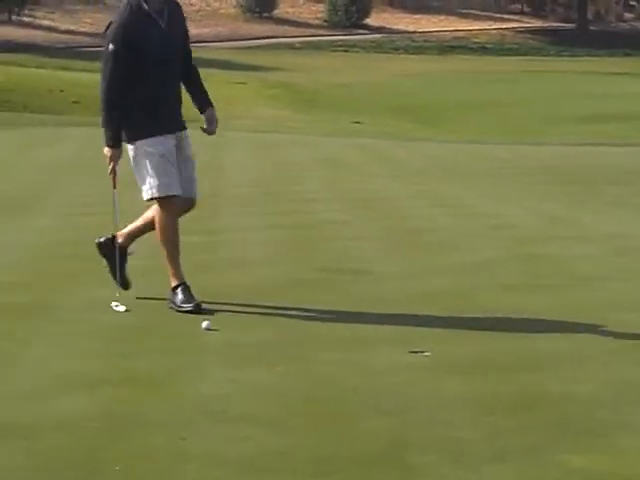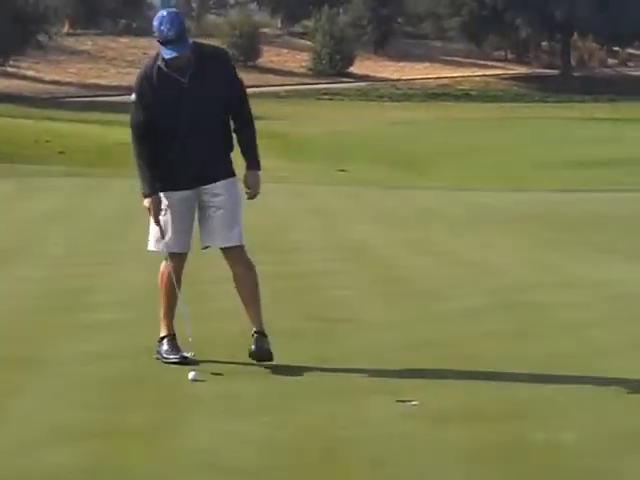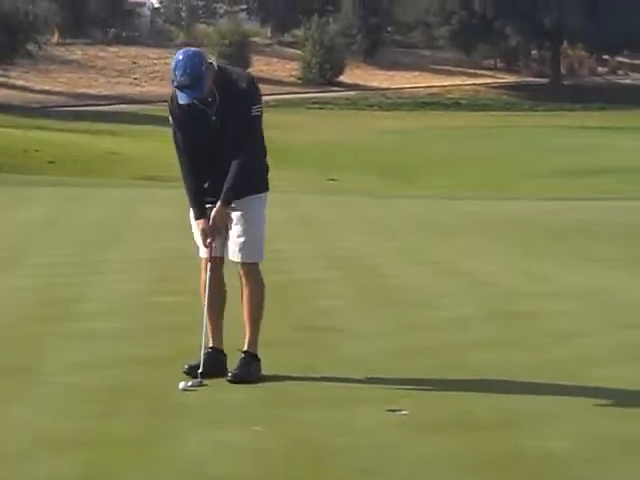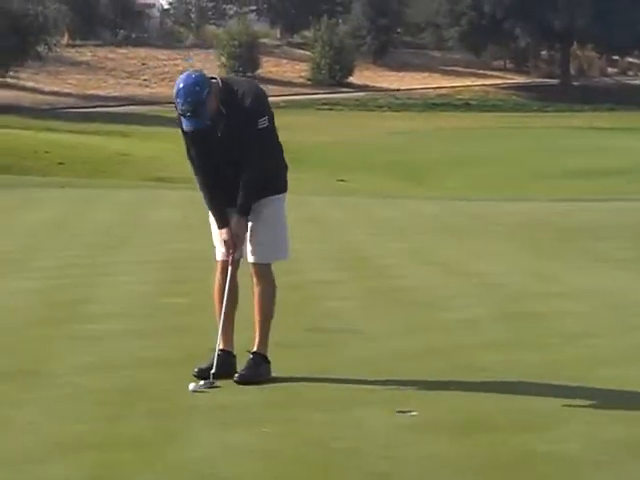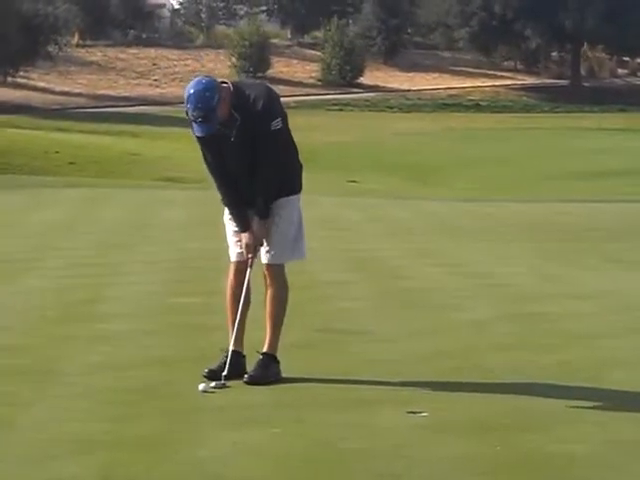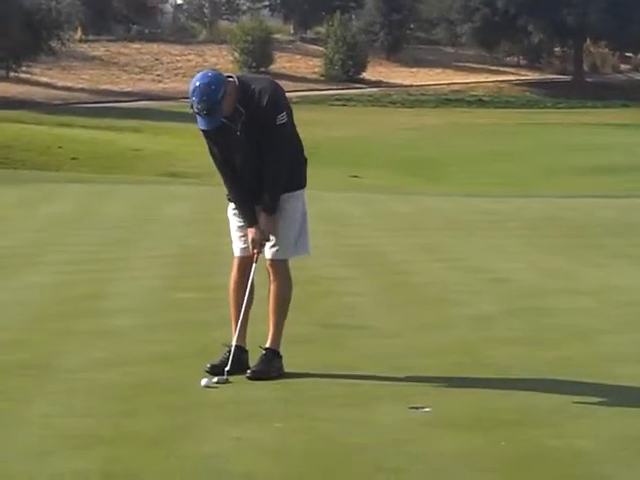
dt=0.5s
person 1, frame 1
right shoulder: (124, 26)
right elbow: (111, 88)
left wrist: (205, 105)
right wrist: (112, 141)
left hip: (174, 125)
right hip: (144, 130)
left knee: (183, 203)
right knee: (167, 202)
left ankle: (117, 243)
right ankle: (177, 284)
person 1, frame 2
left shoulder: (218, 61)
right shoulder: (149, 79)
left elbow: (242, 113)
right elbow: (141, 137)
left wrist: (252, 165)
right wrist: (149, 190)
left hip: (219, 176)
right hip: (173, 182)
left knee: (235, 251)
right knee: (175, 257)
left ankle: (259, 333)
right ankle: (166, 337)
person 1, frame 3
left shoulder: (243, 88)
right shoulder: (179, 102)
left elbow: (246, 152)
right elbow: (187, 160)
left wrist: (224, 204)
right wrist: (199, 211)
left hip: (246, 189)
right hip: (206, 191)
left knee: (247, 266)
right knee: (210, 264)
left ankle: (250, 354)
right ankle: (215, 351)
person 1, frame 4
left shoulder: (250, 99)
right shoulder: (189, 114)
left elbow: (256, 163)
right elbow: (203, 171)
left wrist: (241, 214)
right wrist: (221, 222)
left hip: (263, 190)
right hip: (223, 194)
left knee: (260, 267)
right knee: (224, 267)
left ankle: (260, 356)
right ankle: (225, 353)
person 1, frame 5
left shoulder: (263, 102)
right shoulder: (202, 118)
left elbow: (272, 164)
right elbow: (220, 175)
left wrist: (261, 216)
right wrist: (243, 224)
left hip: (277, 192)
right hip: (238, 196)
left knee: (273, 268)
right knee: (237, 268)
left ankle: (270, 357)
right ankle: (235, 354)
person 1, frame 6
left shoulder: (268, 96)
right shoulder: (208, 112)
left elbow: (279, 159)
right elbow: (226, 169)
left wrist: (268, 211)
right wrist: (250, 219)
left hip: (282, 187)
right hip: (242, 192)
left knee: (276, 264)
right knee: (241, 263)
left ankle: (272, 352)
right ankle: (238, 349)
